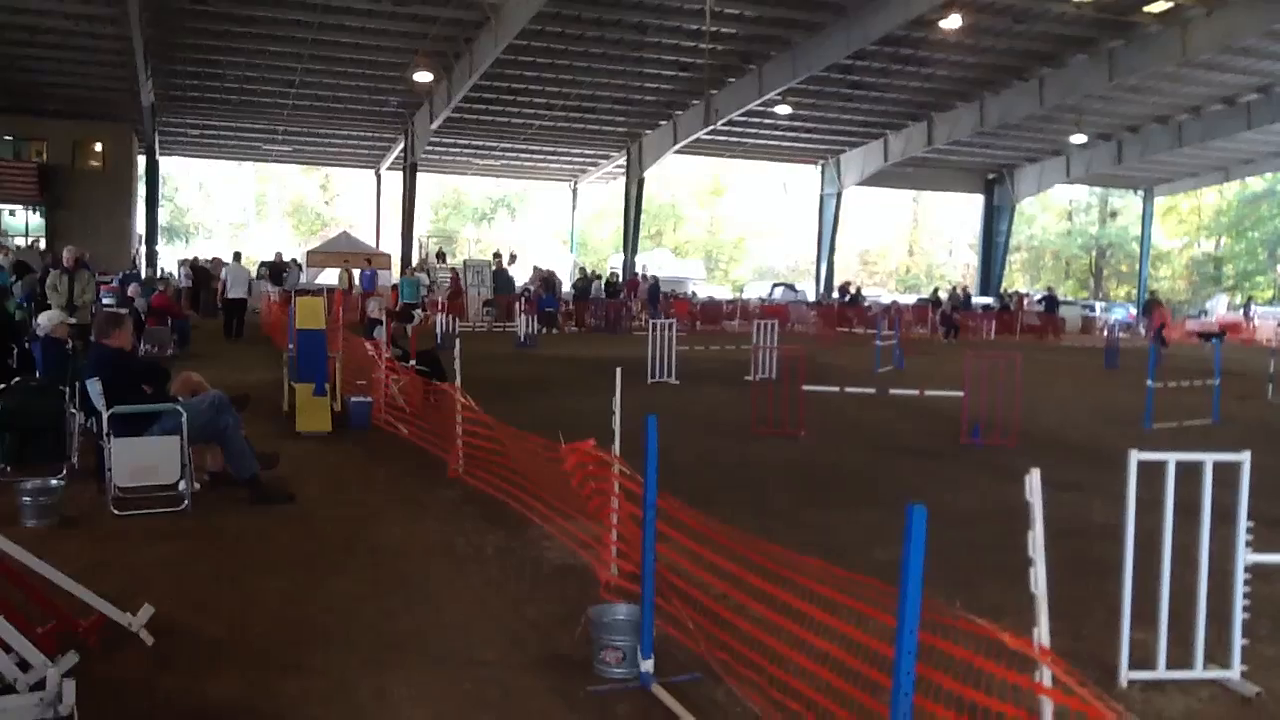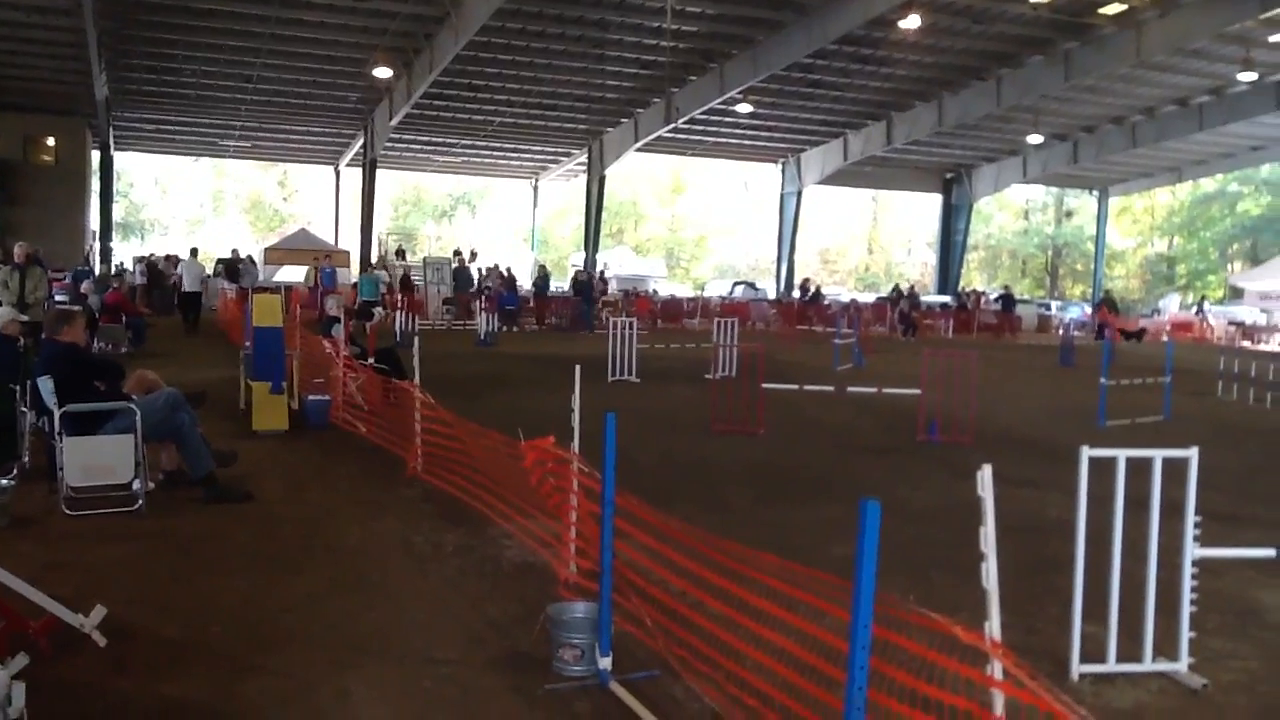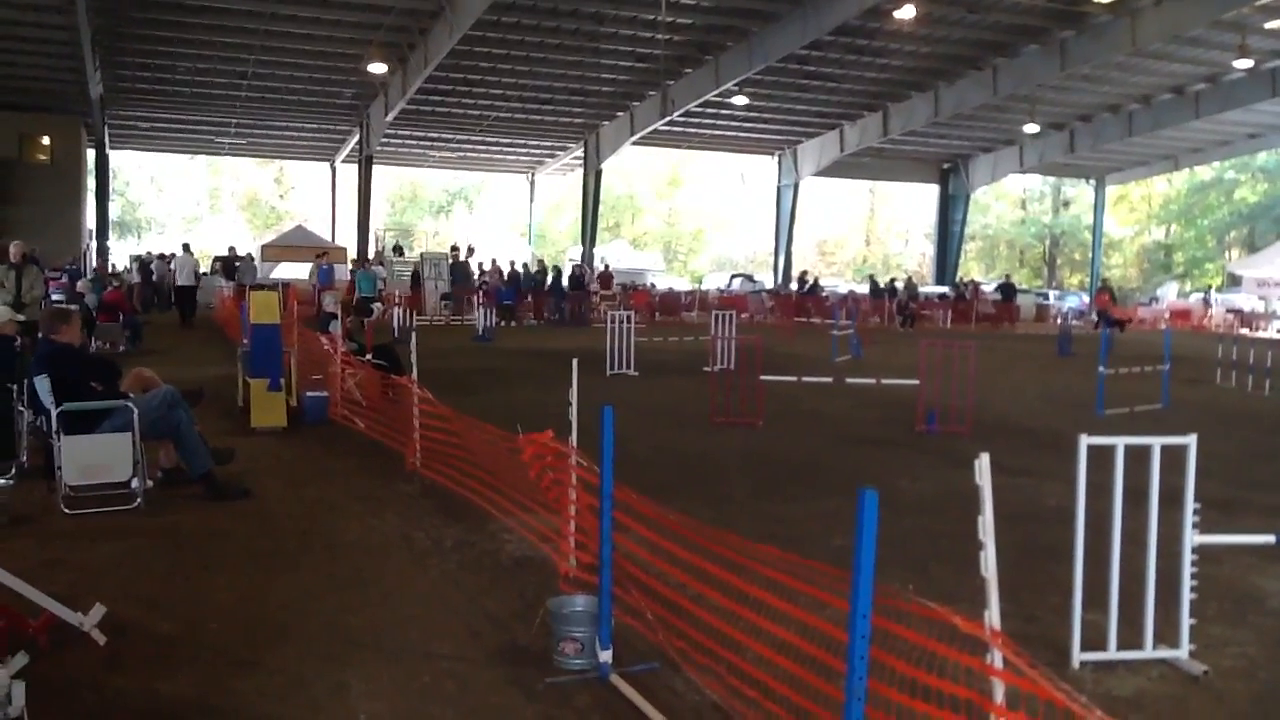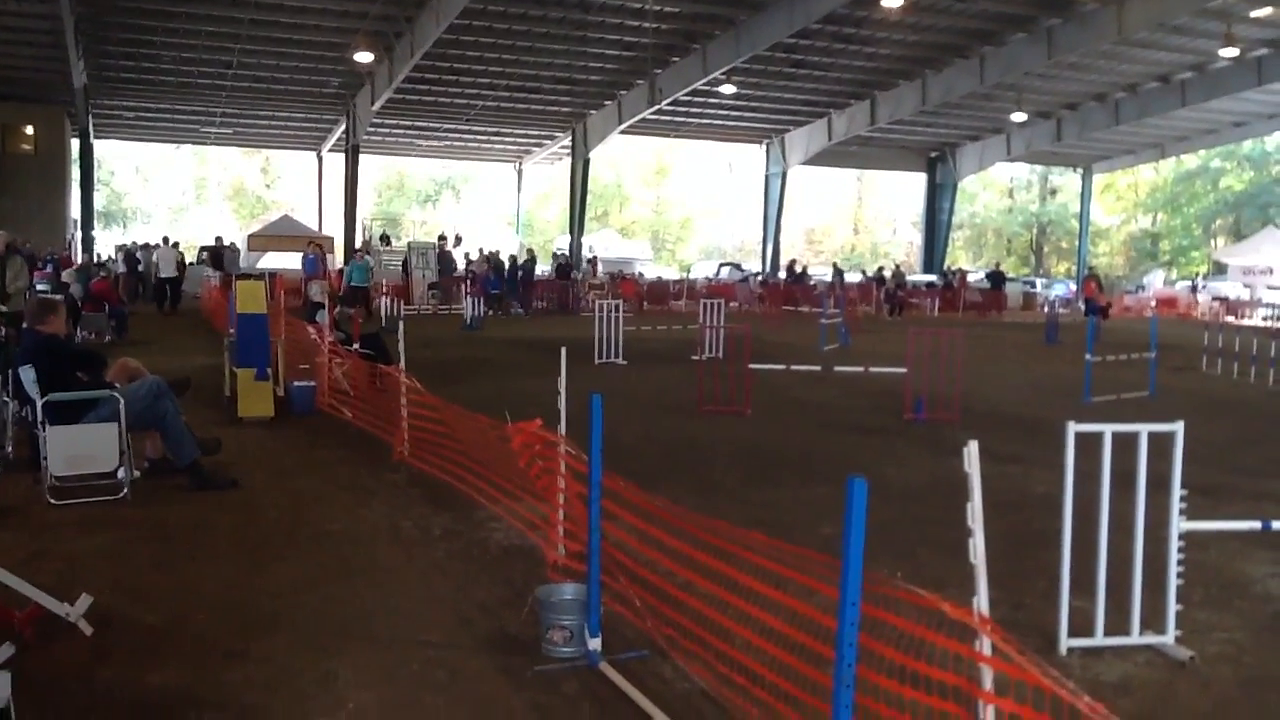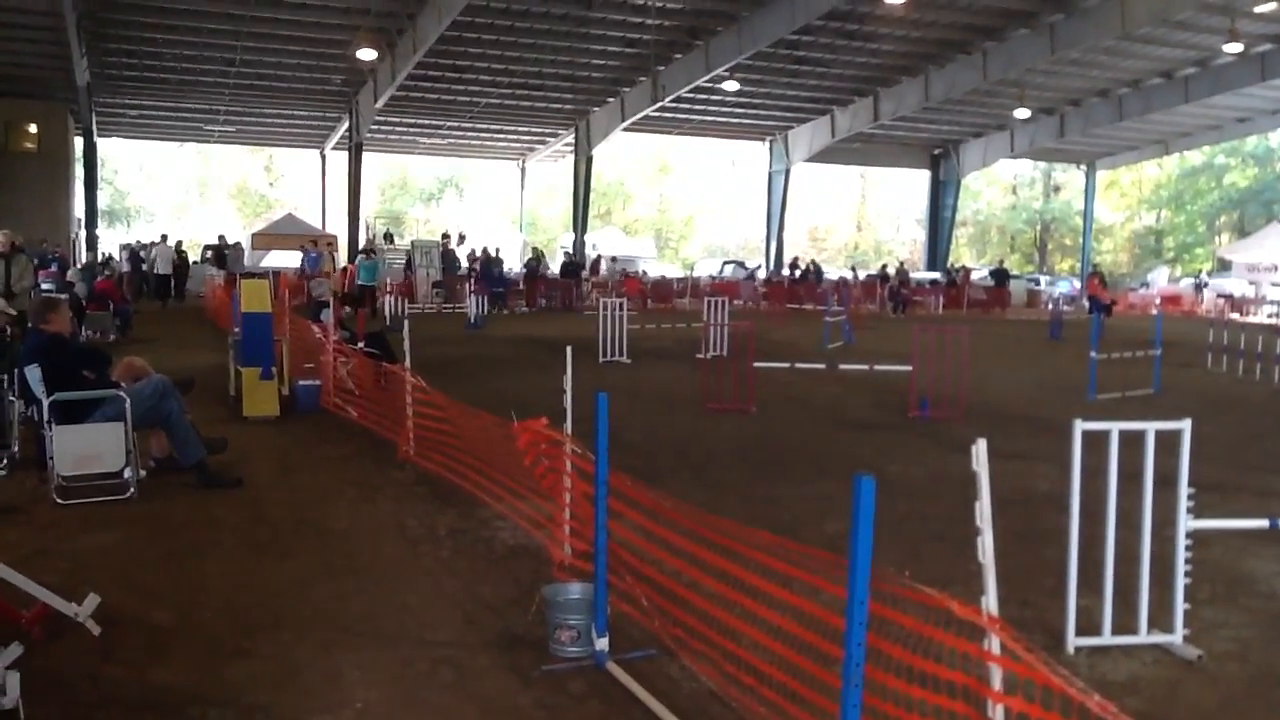
dt=0.7s
person 1, frame 1
left shoulder: (97, 357)
right shoulder: (114, 358)
right elbow: (162, 376)
left hip: (137, 426)
right hip: (148, 427)
left knee: (223, 420)
right knee: (218, 400)
left ankle: (253, 482)
person 1, frame 2
left shoulder: (49, 353)
right shoulder: (67, 352)
right elbow: (116, 373)
left hip: (89, 425)
right hip: (102, 426)
left knee: (179, 420)
right knee: (172, 397)
left ankle: (211, 484)
right ankle: (206, 454)
person 1, frame 3
left shoulder: (45, 353)
right shoulder: (62, 353)
right elbow: (112, 372)
left hip: (86, 424)
right hip: (98, 426)
left knee: (175, 416)
right knee: (170, 395)
left ankle: (209, 480)
right ankle: (204, 453)
person 1, frame 4
left shoulder: (30, 343)
right shoulder: (48, 344)
right elbow: (96, 362)
left hip: (70, 414)
right hip: (84, 415)
left knee: (160, 405)
right knee: (156, 386)
person 1, frame 5
left shoulder: (35, 342)
right shoulder: (52, 343)
right elbow: (102, 360)
left hip: (76, 414)
right hip: (90, 415)
left knee: (166, 404)
right knee: (162, 385)
